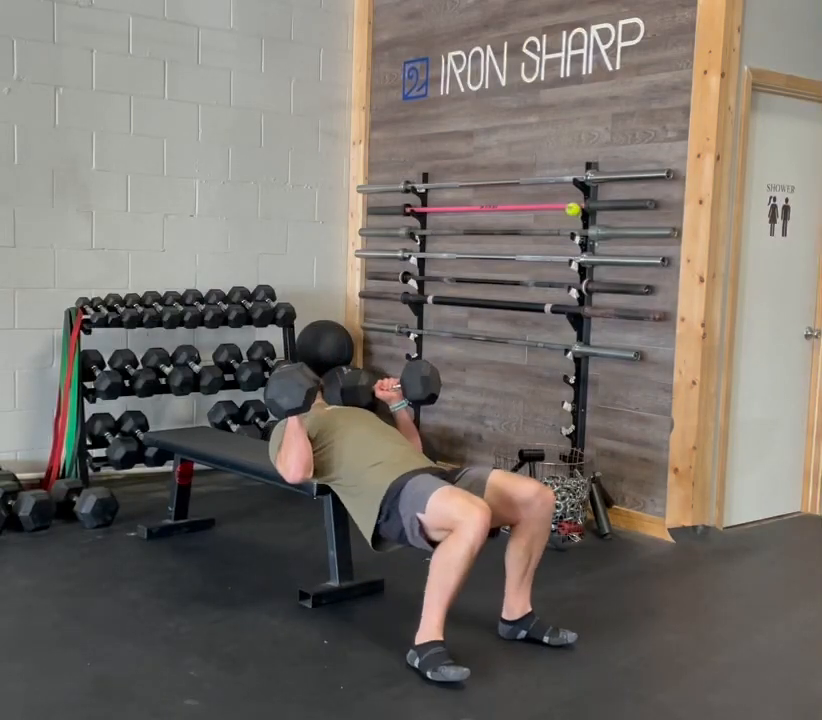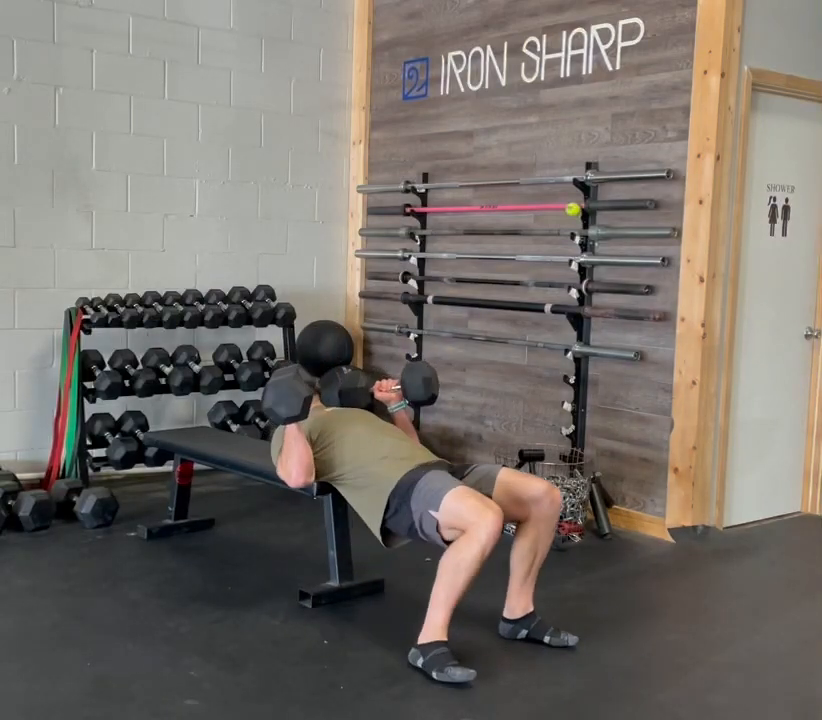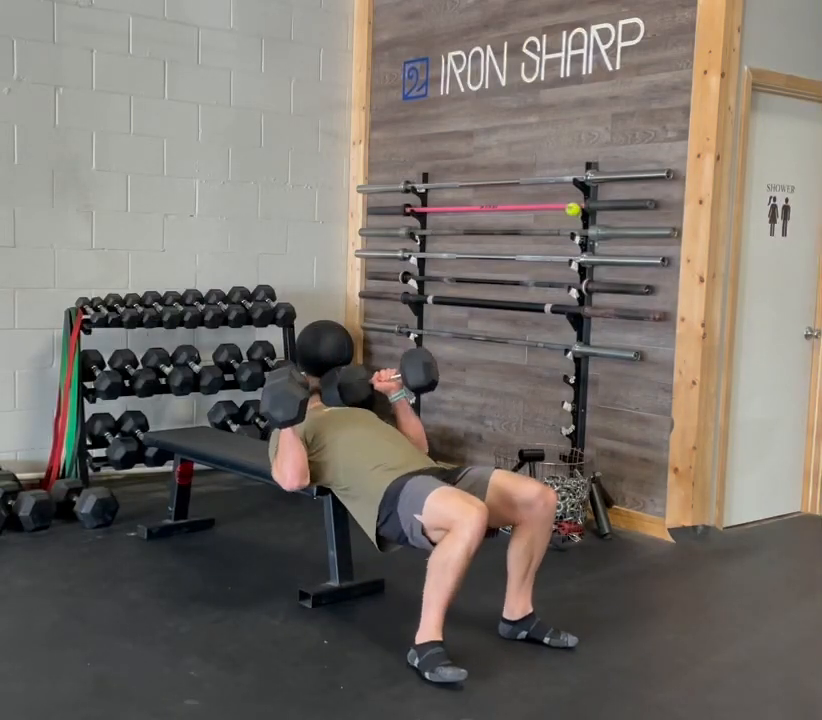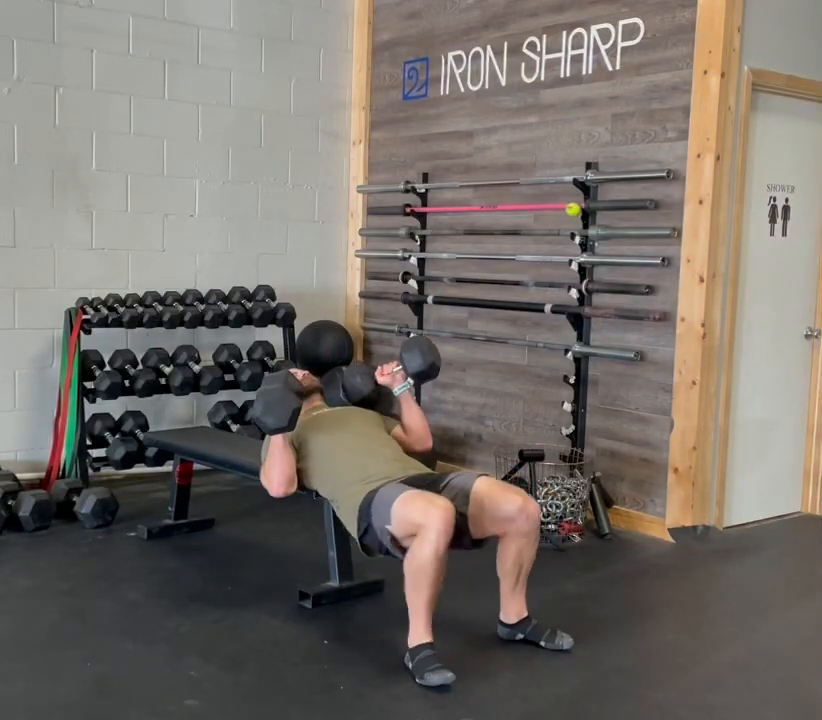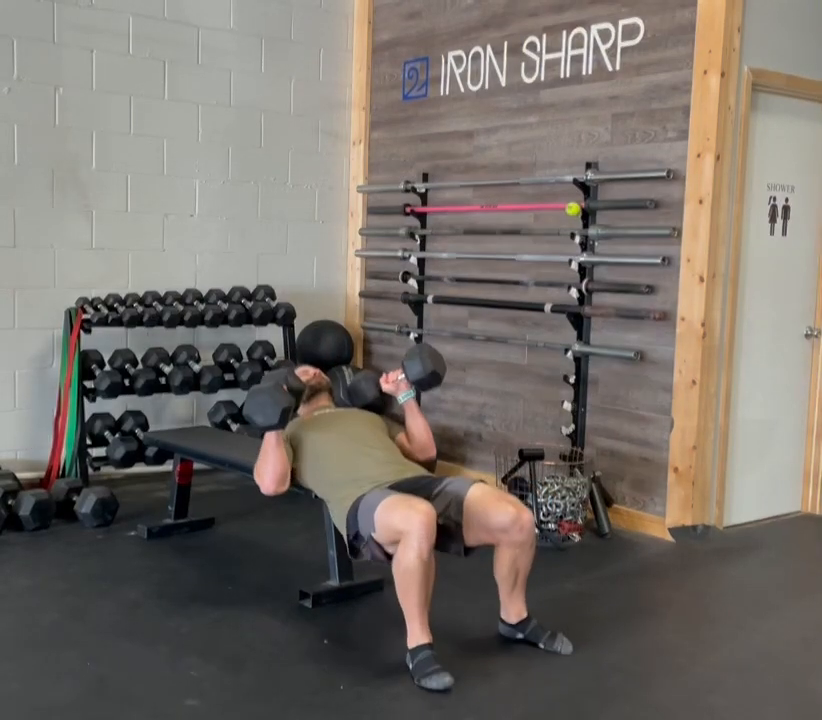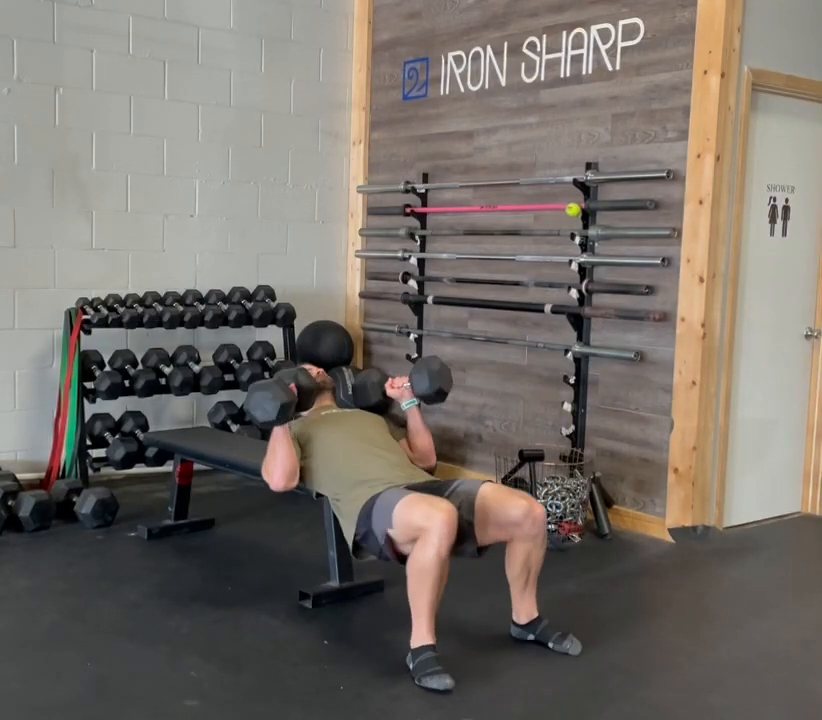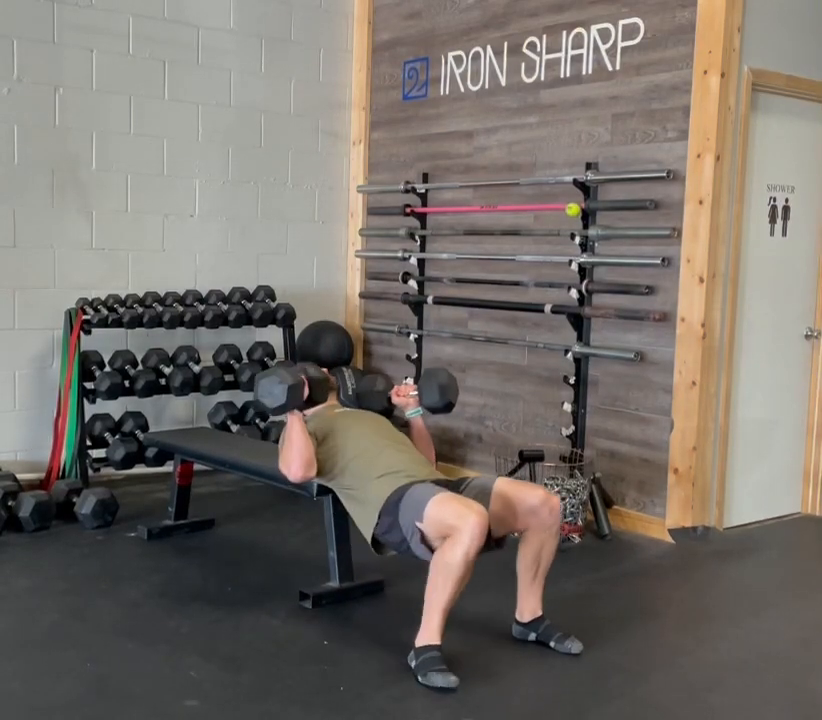
dt=0.2s
person 1, frame 1
left shoulder: (357, 413)
right shoulder: (289, 429)
right elbow: (297, 472)
left wrist: (398, 403)
right wrist: (293, 410)
left hip: (430, 473)
right hip: (391, 490)
left knee: (537, 498)
right knee: (473, 518)
left ankle: (516, 615)
right ankle: (427, 642)
person 1, frame 2
left shoulder: (353, 414)
right shoulder: (290, 432)
right elbow: (299, 477)
left wrist: (396, 404)
left hip: (435, 469)
right hip: (399, 486)
left knee: (545, 498)
right knee: (486, 520)
left ankle: (518, 614)
right ankle: (430, 641)
person 1, frame 3
left shoulder: (358, 413)
right shoulder: (288, 434)
right elbow: (294, 480)
left wrist: (396, 394)
left hip: (435, 472)
right hip: (392, 494)
left knee: (539, 499)
right knee: (471, 517)
left ankle: (517, 614)
right ankle: (426, 641)
person 1, frame 4
left shoulder: (362, 414)
right shoulder: (285, 434)
left elbow: (422, 442)
right elbow: (280, 487)
left wrist: (400, 388)
left hip: (424, 480)
right hip: (375, 499)
left knee: (522, 511)
right knee: (437, 517)
left ankle: (514, 618)
right ankle: (420, 645)
person 1, frame 5
left shoulder: (368, 416)
right shoulder: (288, 431)
left elbow: (424, 451)
right elbow: (271, 484)
left wrist: (404, 395)
left hip: (422, 484)
right hip: (368, 502)
left knee: (516, 520)
right knee: (419, 520)
left ankle: (515, 618)
right ankle: (419, 645)
person 1, frame 6
left shoulder: (370, 417)
right shoulder: (294, 430)
left elbow: (426, 459)
right elbow: (281, 481)
left wrist: (408, 402)
left hip: (427, 487)
right hip: (376, 504)
left knee: (528, 514)
right knee: (440, 519)
left ankle: (527, 620)
right ankle: (422, 646)
person 1, frame 7
left shoulder: (371, 417)
right shoulder: (303, 427)
right elbow: (298, 471)
left wrist: (413, 410)
right wrist: (293, 407)
left hip: (439, 484)
right hip: (393, 501)
left knee: (544, 505)
right knee: (472, 522)
left ankle: (529, 617)
right ankle: (427, 645)
